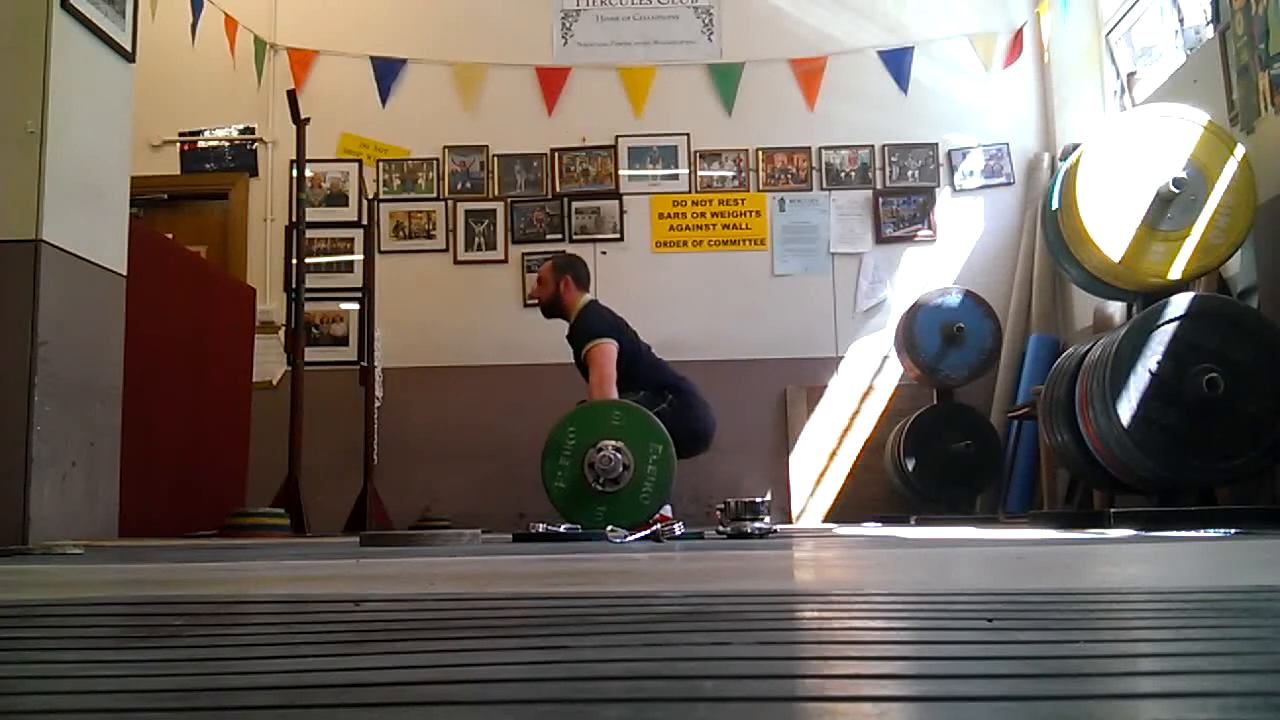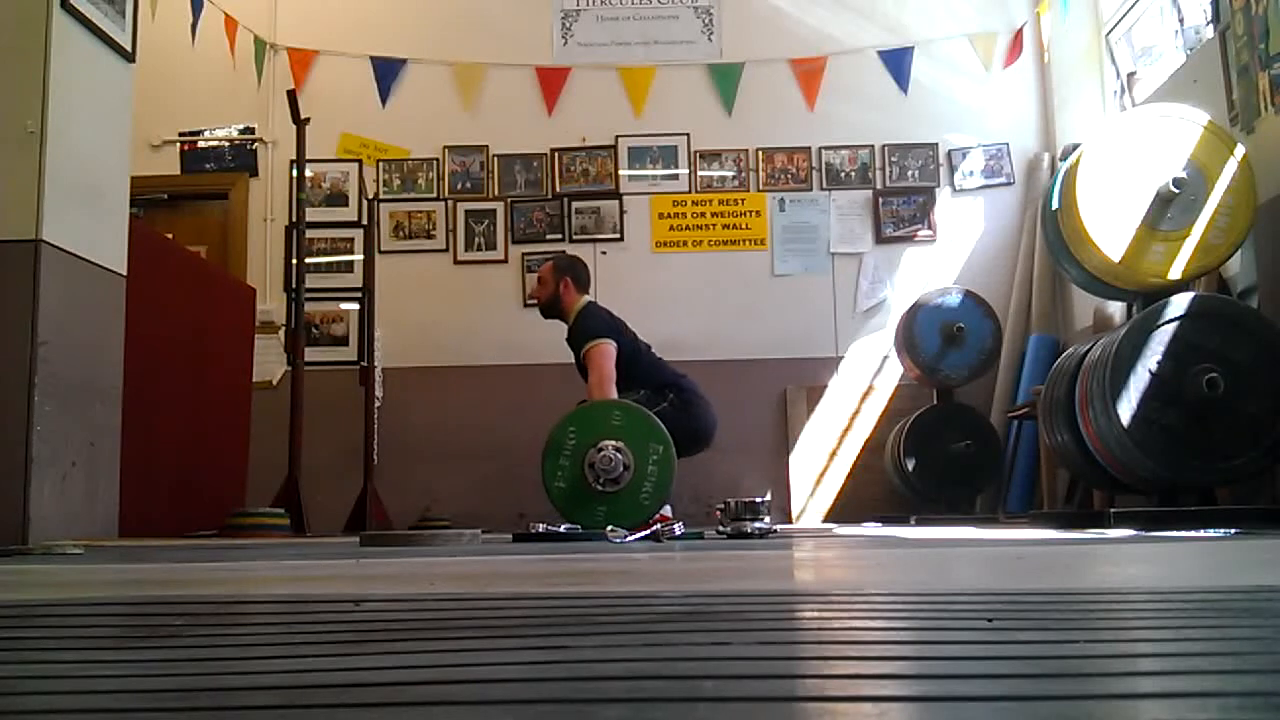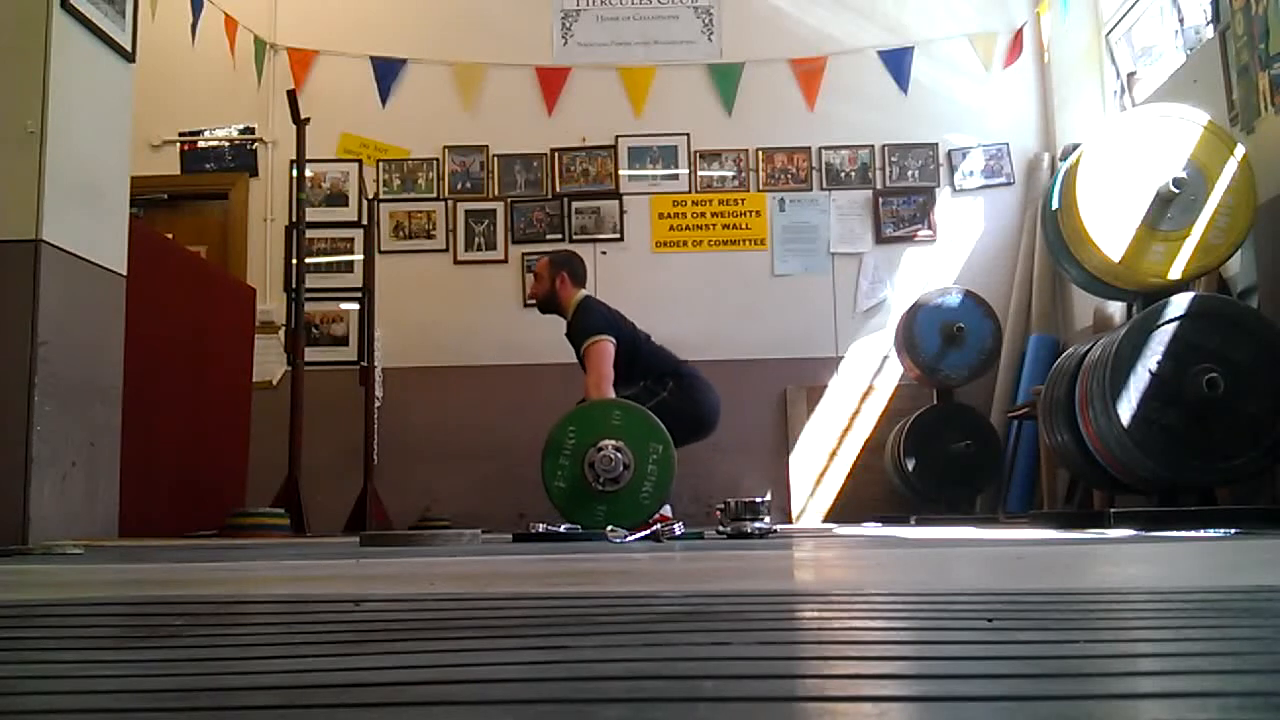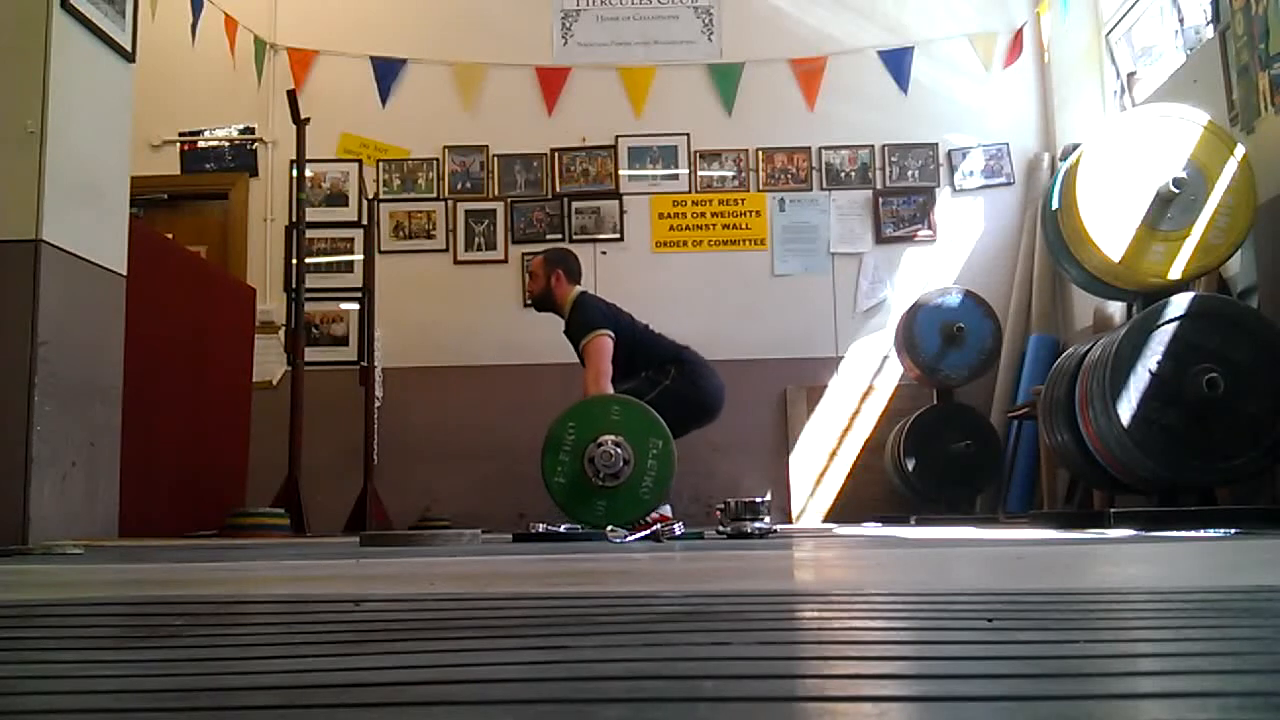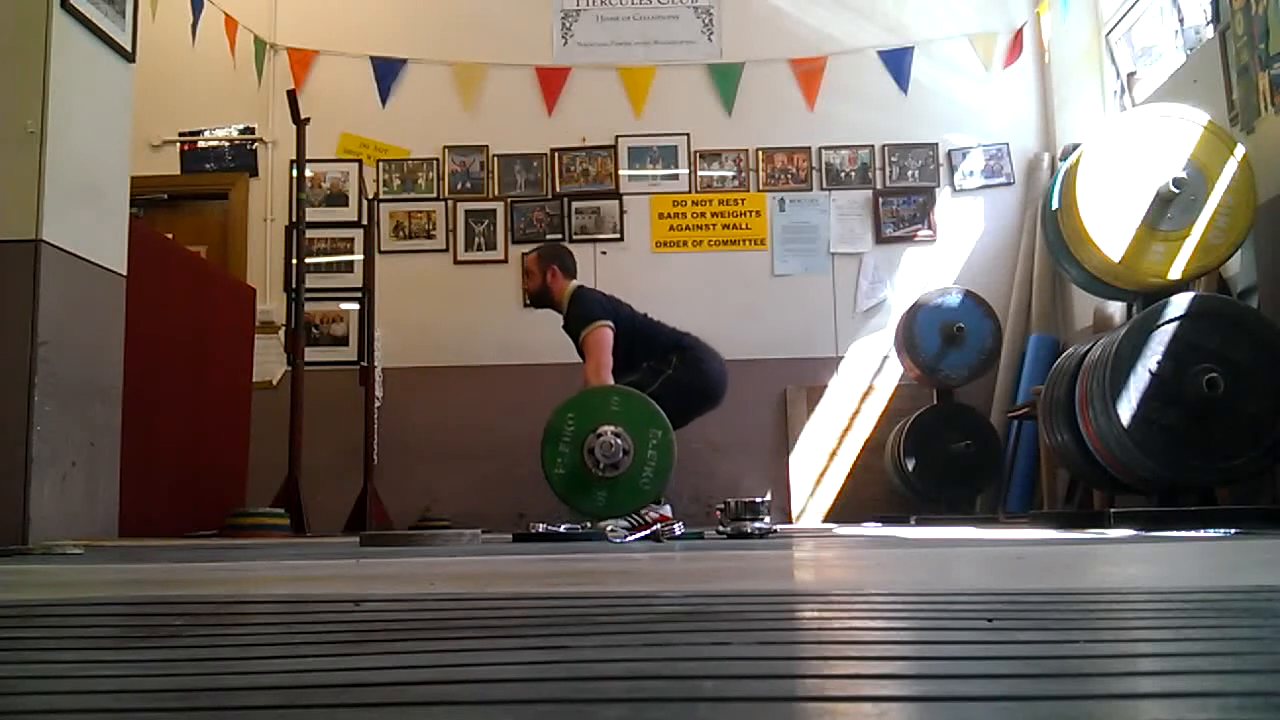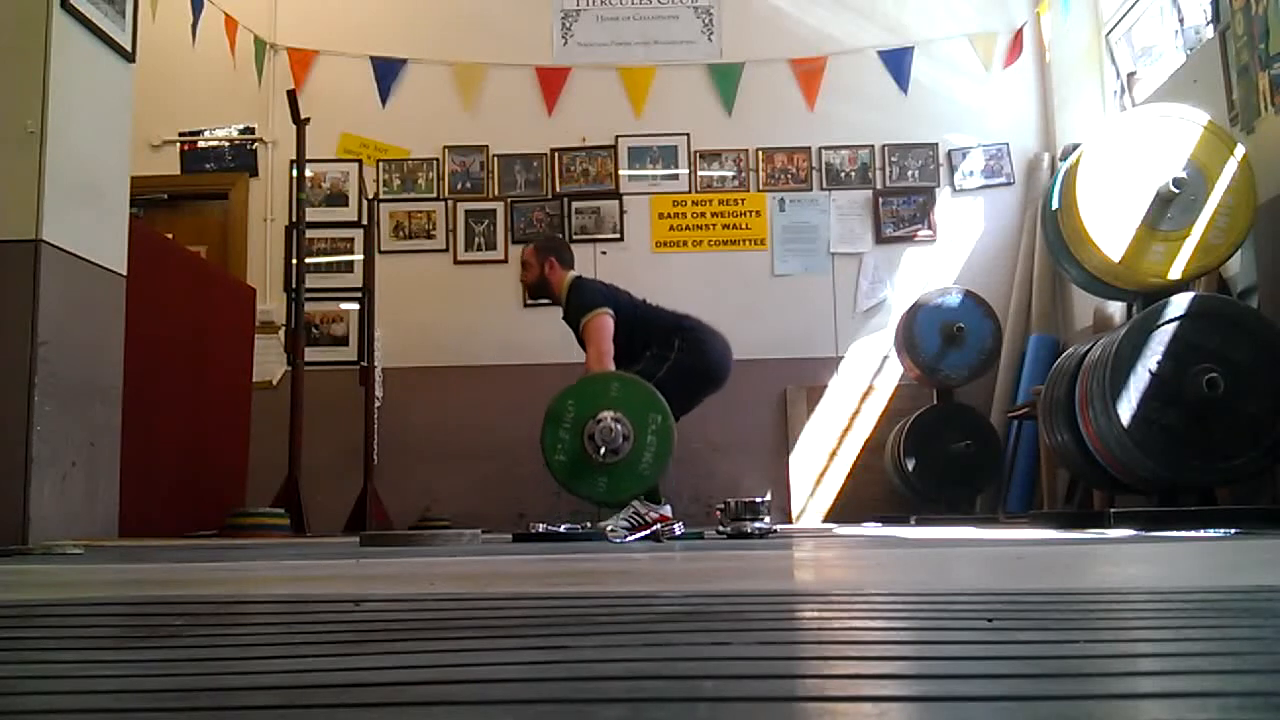
dt=0.1s
person 1, frame 1
left shoulder: (591, 322)
right shoulder: (593, 320)
left elbow: (604, 379)
right elbow: (604, 388)
left hip: (681, 413)
right hip: (687, 416)
person 1, frame 2
left shoulder: (589, 322)
right shoulder: (592, 320)
left elbow: (603, 383)
right elbow: (603, 384)
left hip: (681, 410)
right hip: (691, 413)
person 1, frame 3
left shoulder: (589, 318)
right shoulder: (590, 315)
left elbow: (600, 382)
right elbow: (602, 382)
left hip: (685, 396)
right hip: (693, 401)
person 1, frame 4
left shoulder: (586, 313)
right shoulder: (586, 312)
left elbow: (599, 379)
right elbow: (601, 379)
left hip: (690, 381)
right hip: (697, 384)
left ankle: (650, 506)
person 1, frame 5
left shoulder: (585, 306)
right shoulder: (584, 305)
left elbow: (599, 371)
right elbow: (600, 373)
left hip: (692, 368)
right hip: (698, 371)
left ankle: (651, 505)
right ankle: (649, 503)
person 1, frame 6
left shoulder: (584, 294)
right shoulder: (580, 298)
left elbow: (601, 360)
right elbow: (603, 360)
left hip: (694, 349)
right hip: (701, 352)
left ankle: (651, 506)
right ankle: (650, 503)
